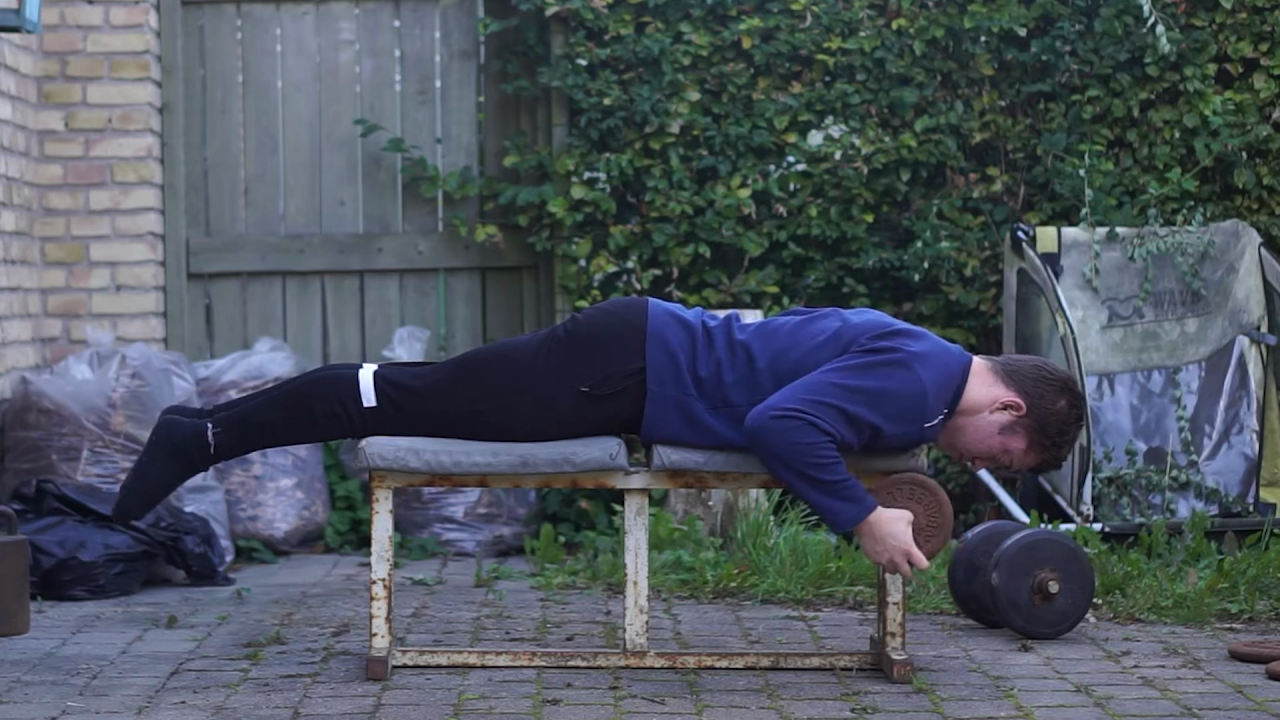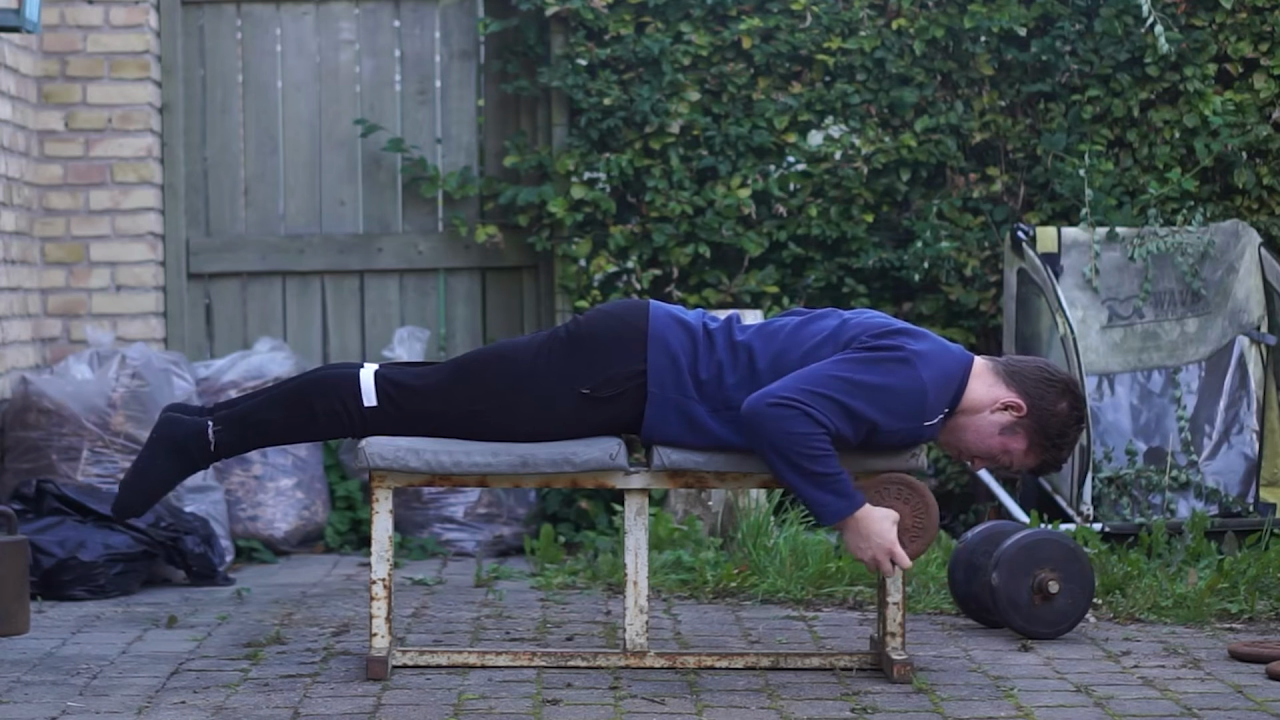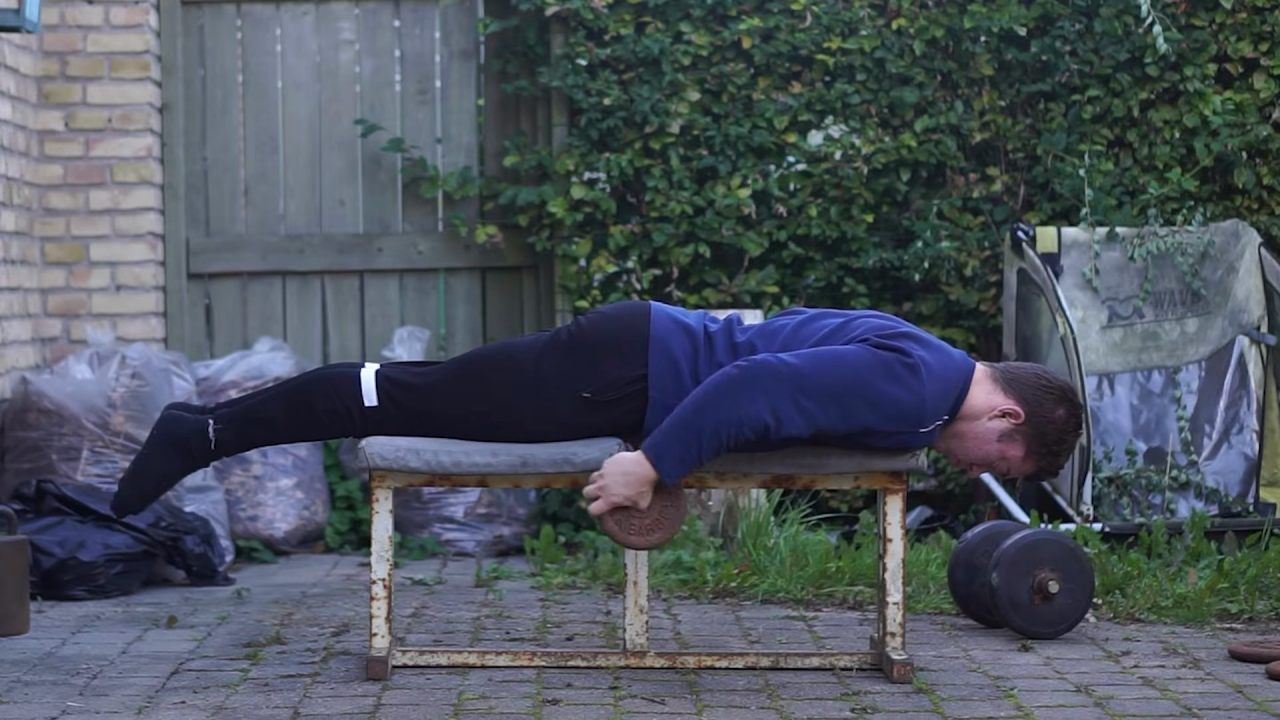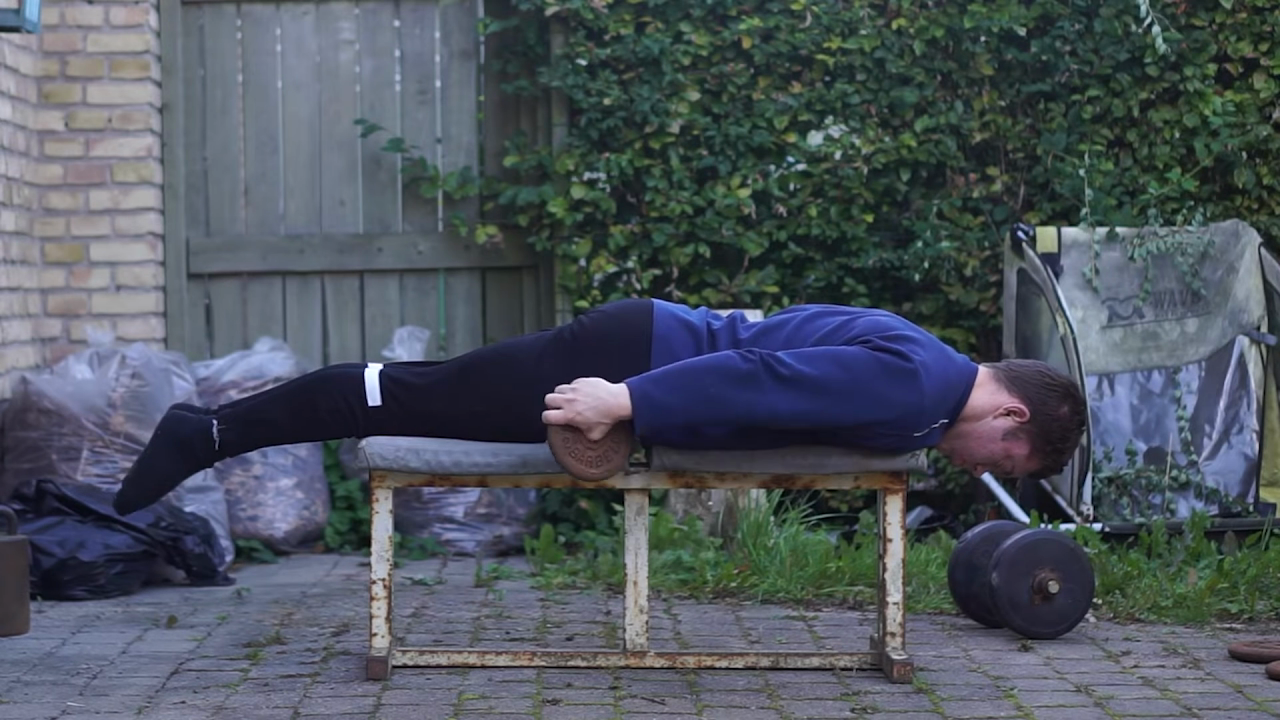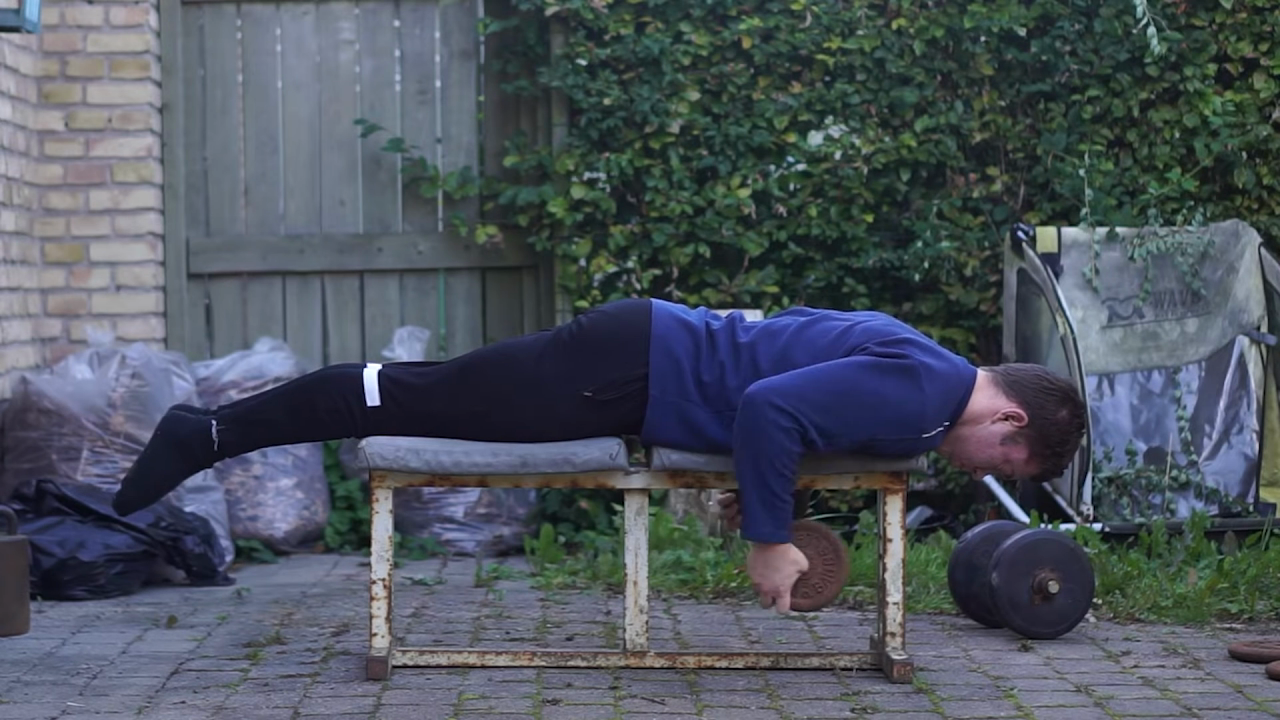
dt=0.5s
person 1, frame 1
left shoulder: (913, 358)
right shoulder: (917, 382)
right elbow: (780, 425)
left wrist: (869, 478)
right wrist: (865, 520)
left hip: (642, 353)
right hip: (628, 368)
left knee: (420, 392)
right knee: (409, 399)
left ankle: (206, 426)
right ankle: (205, 436)
person 1, frame 2
left shoulder: (916, 358)
right shoulder: (918, 379)
right elbow: (776, 413)
right wrist: (850, 514)
left hip: (643, 353)
right hip: (630, 372)
left knee: (424, 392)
right knee: (411, 399)
left ankle: (209, 423)
right ankle: (205, 431)
person 1, frame 3
left shoulder: (916, 364)
right shoulder: (912, 387)
right elbow: (761, 386)
right wrist: (651, 460)
left hip: (645, 354)
right hip: (632, 372)
left knee: (419, 392)
right knee: (408, 402)
left ankle: (211, 424)
right ankle: (205, 427)
person 1, frame 4
left shoulder: (919, 365)
right shoulder: (912, 387)
right elbow: (756, 378)
right wrist: (627, 403)
left hip: (643, 355)
right hip: (637, 360)
left knee: (425, 392)
right knee: (414, 402)
left ankle: (215, 424)
right ankle: (210, 431)
person 1, frame 5
left shoulder: (920, 367)
right shoulder: (918, 392)
right elbow: (768, 410)
left wrist: (762, 506)
right wrist: (768, 540)
left hip: (644, 352)
right hip: (631, 370)
left knee: (421, 393)
right knee: (416, 403)
left ankle: (212, 430)
right ankle: (209, 431)
